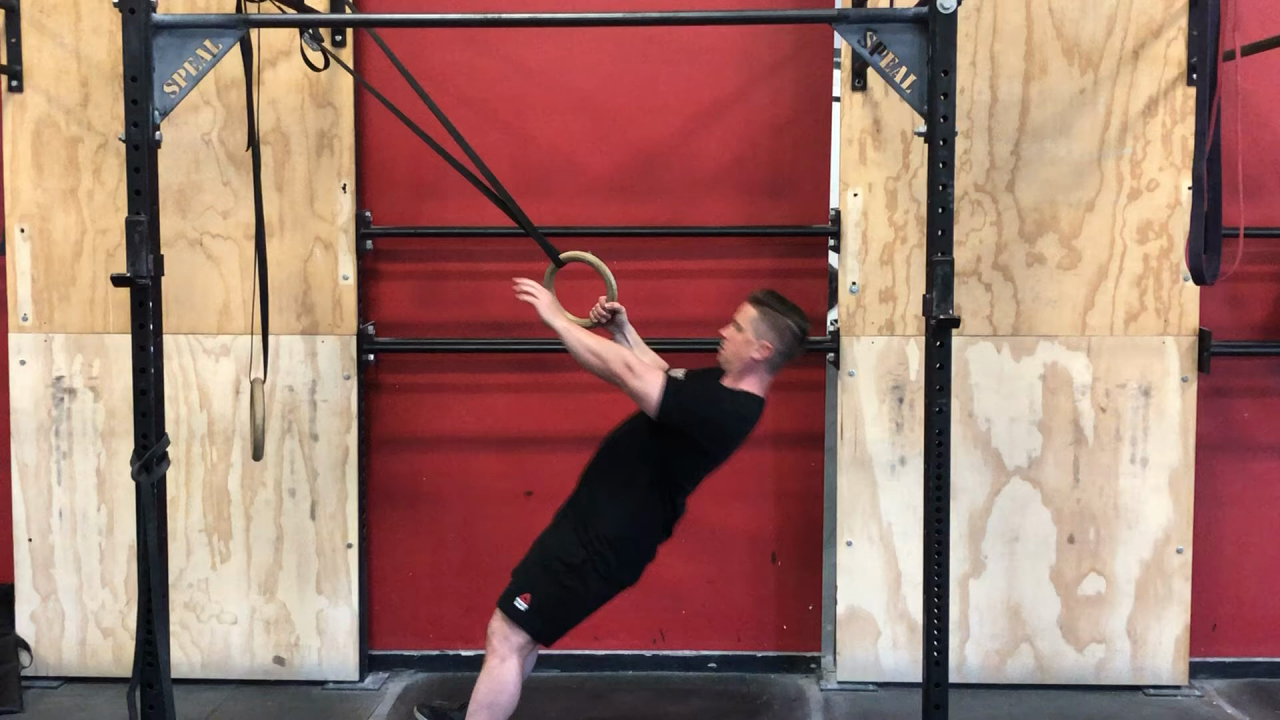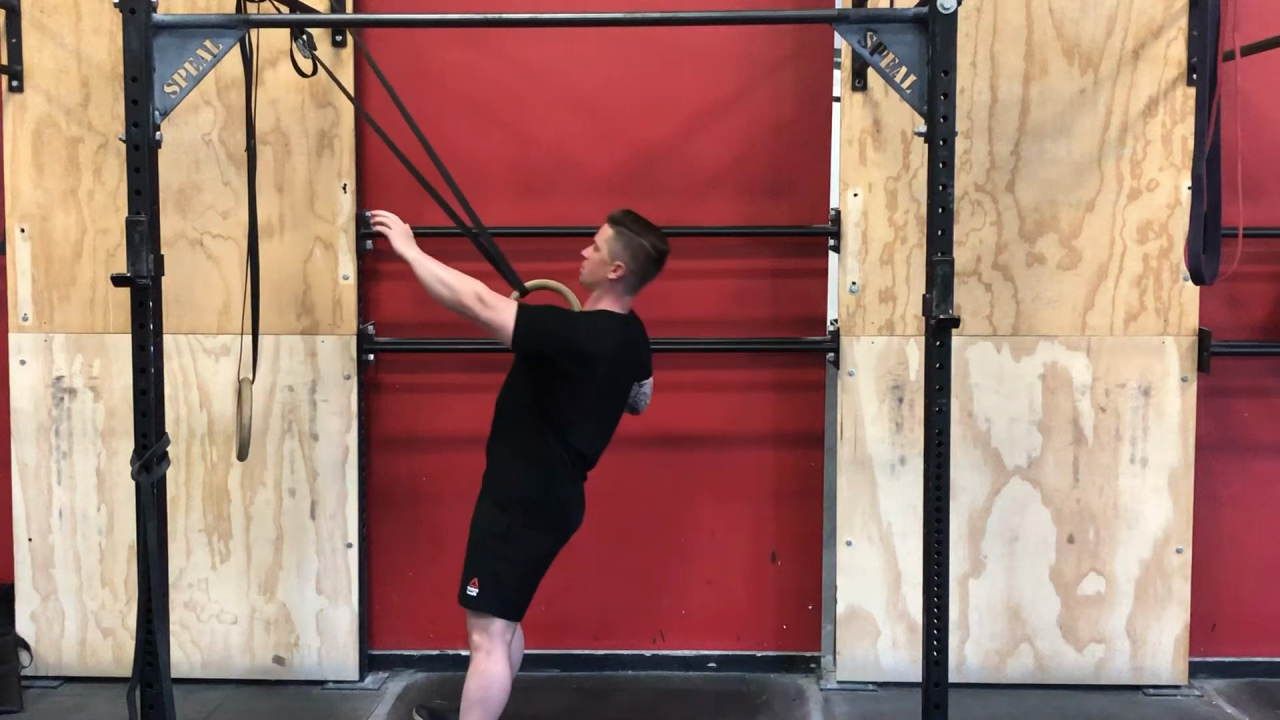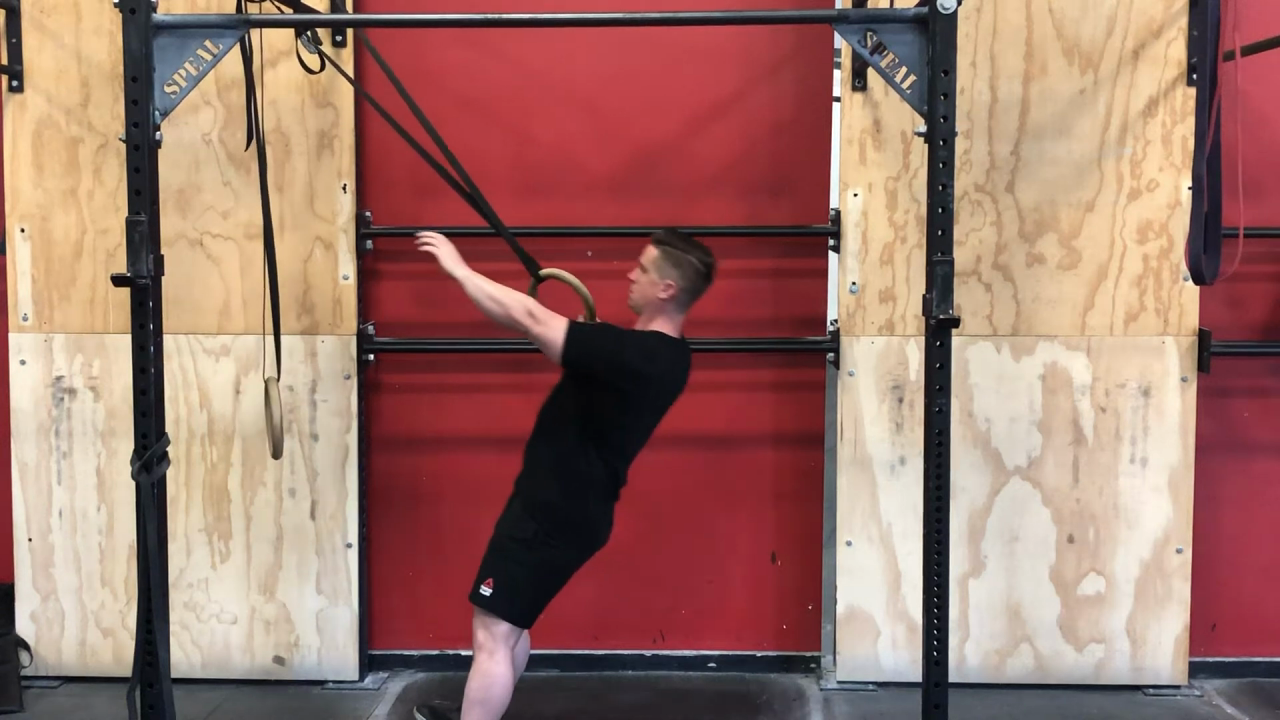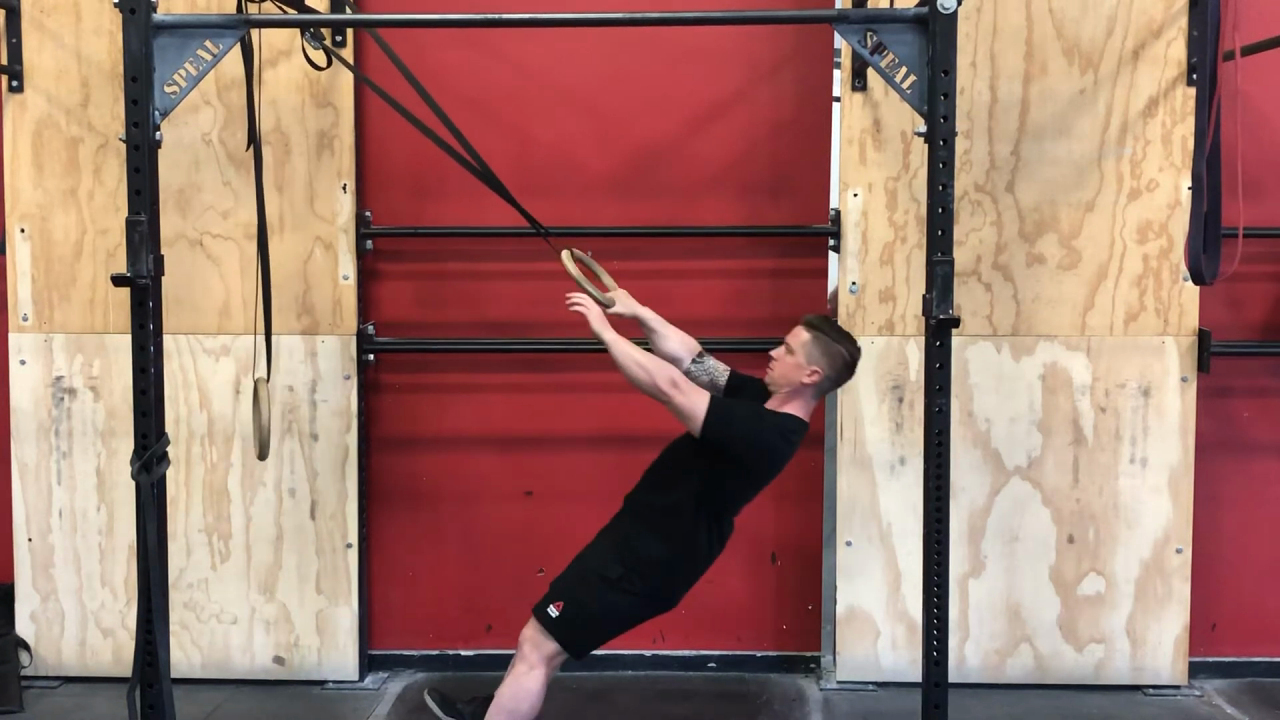
dt=0.7s
person 1, frame 1
left shoulder: (720, 413)
right shoulder: (724, 390)
left elbow: (627, 372)
right elbow: (662, 377)
left wrist: (555, 316)
right wrist: (622, 329)
left hip: (601, 540)
right hip: (598, 523)
left knee: (506, 639)
right knee: (521, 630)
person 1, frame 2
left shoulder: (578, 336)
right shoulder: (627, 336)
left elbow: (477, 302)
right elbow: (639, 400)
left wrist: (409, 249)
left hip: (524, 501)
right hip: (543, 494)
left knee: (488, 632)
right knee: (502, 622)
person 1, frame 3
left shoulder: (637, 355)
right shoulder: (663, 352)
left elbow: (530, 319)
left wrist: (457, 267)
right wrist: (591, 331)
left hip: (555, 510)
right hip: (570, 504)
left knee: (493, 632)
right knee: (508, 622)
person 1, frame 4
left shoulder: (762, 434)
right shoulder: (764, 404)
left elbow: (671, 387)
right elbow: (691, 360)
left wrist: (604, 330)
right wrist: (639, 313)
left hip: (646, 560)
right hip: (644, 541)
left knee: (537, 646)
right knee: (547, 624)
